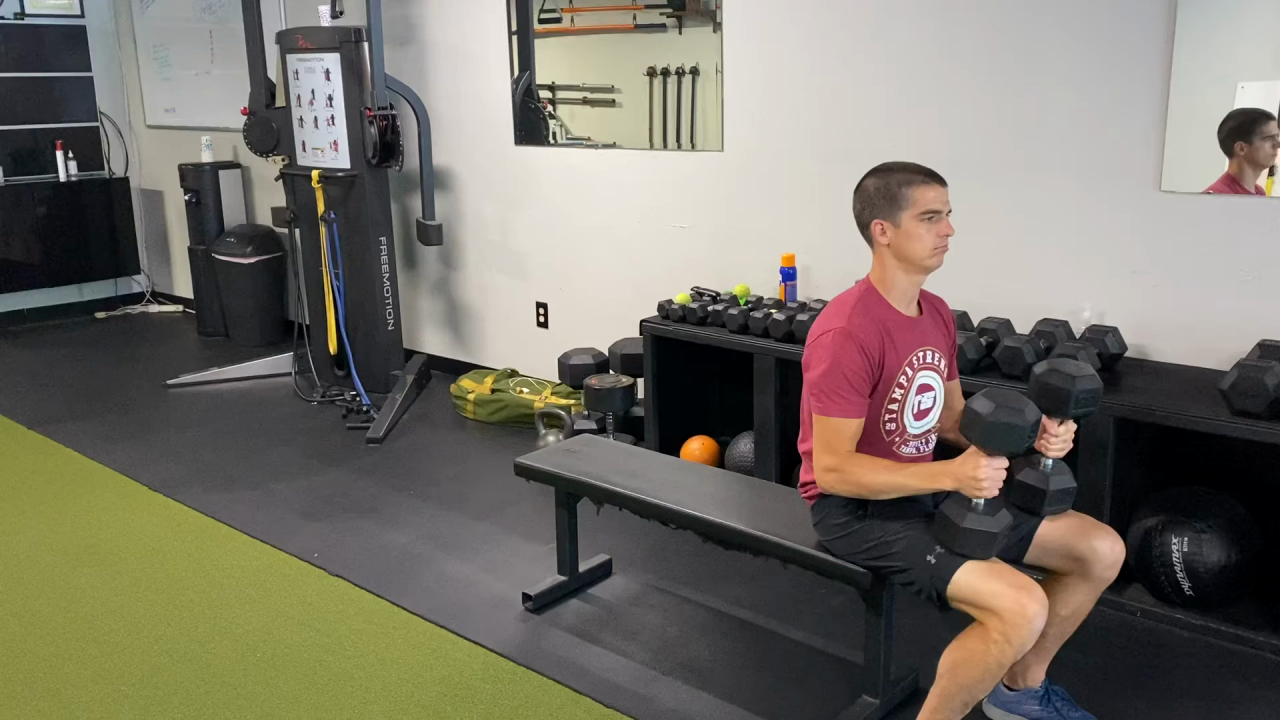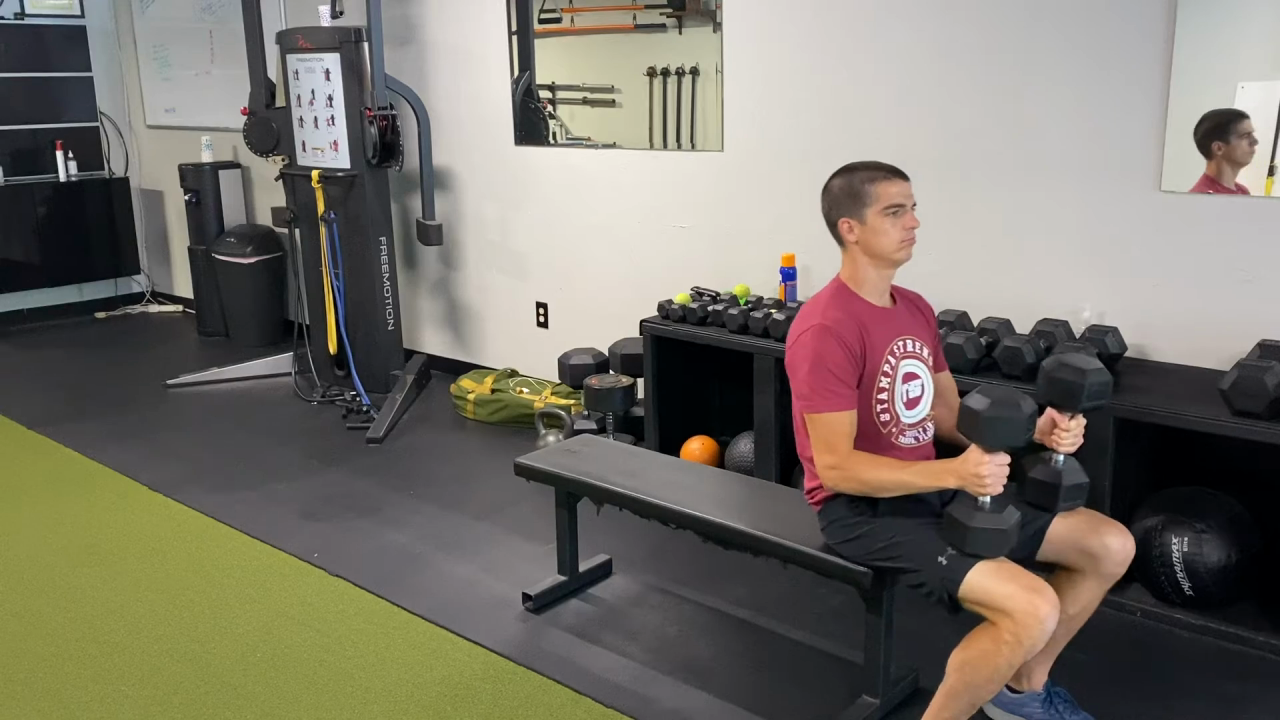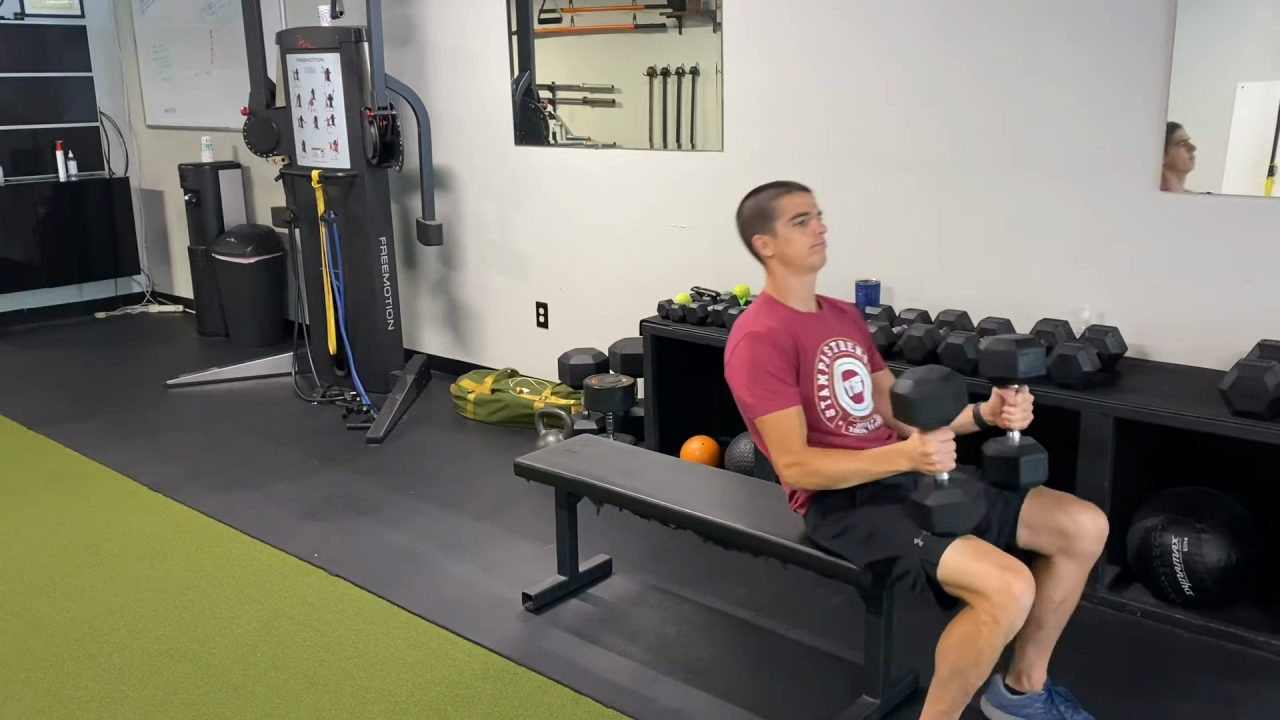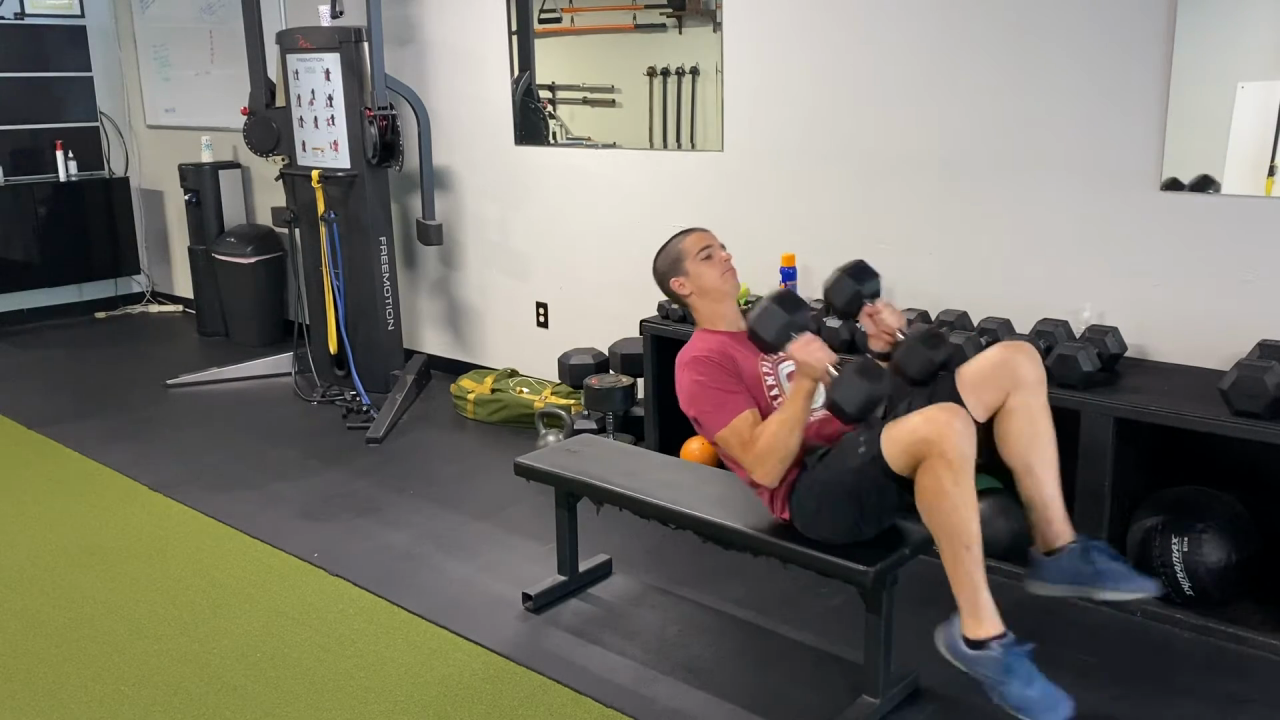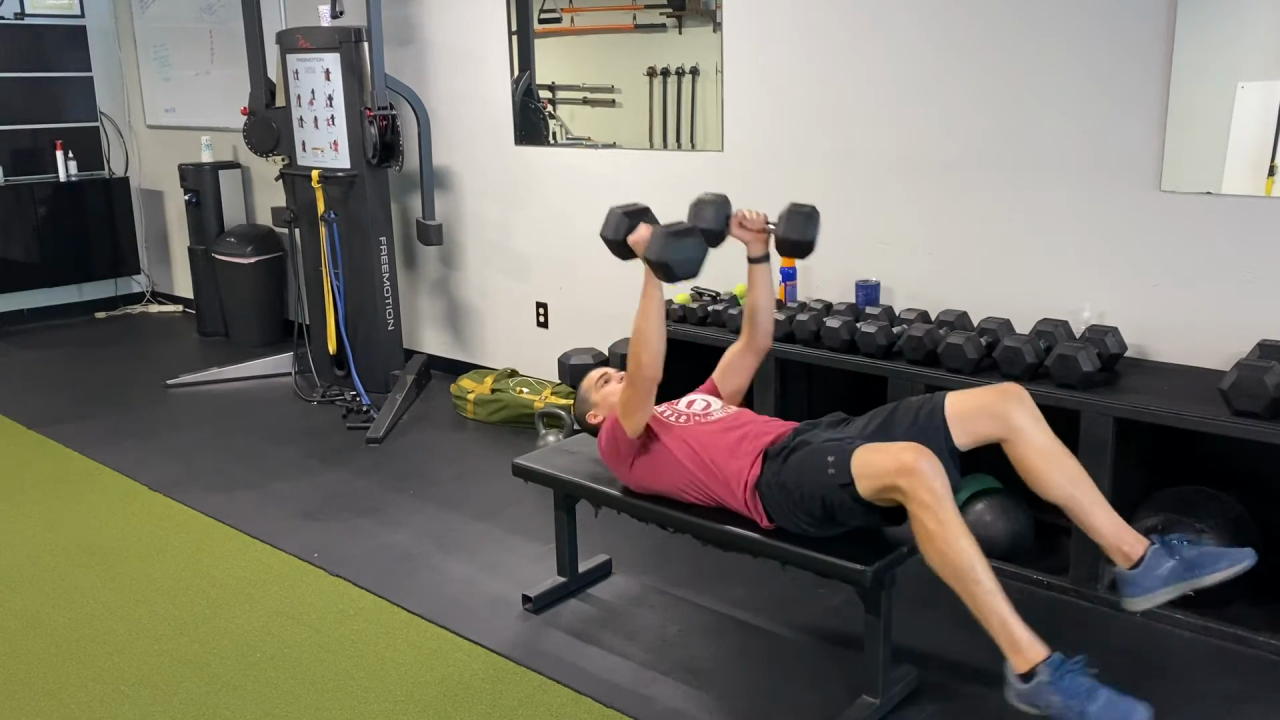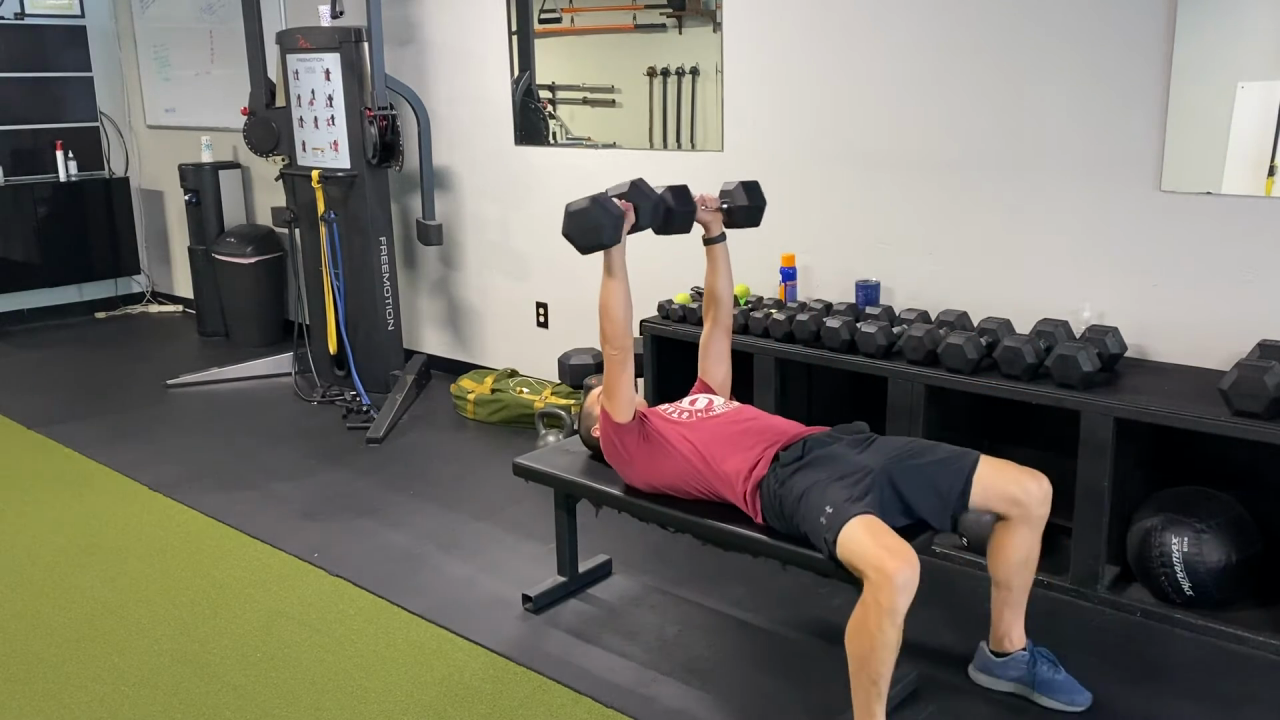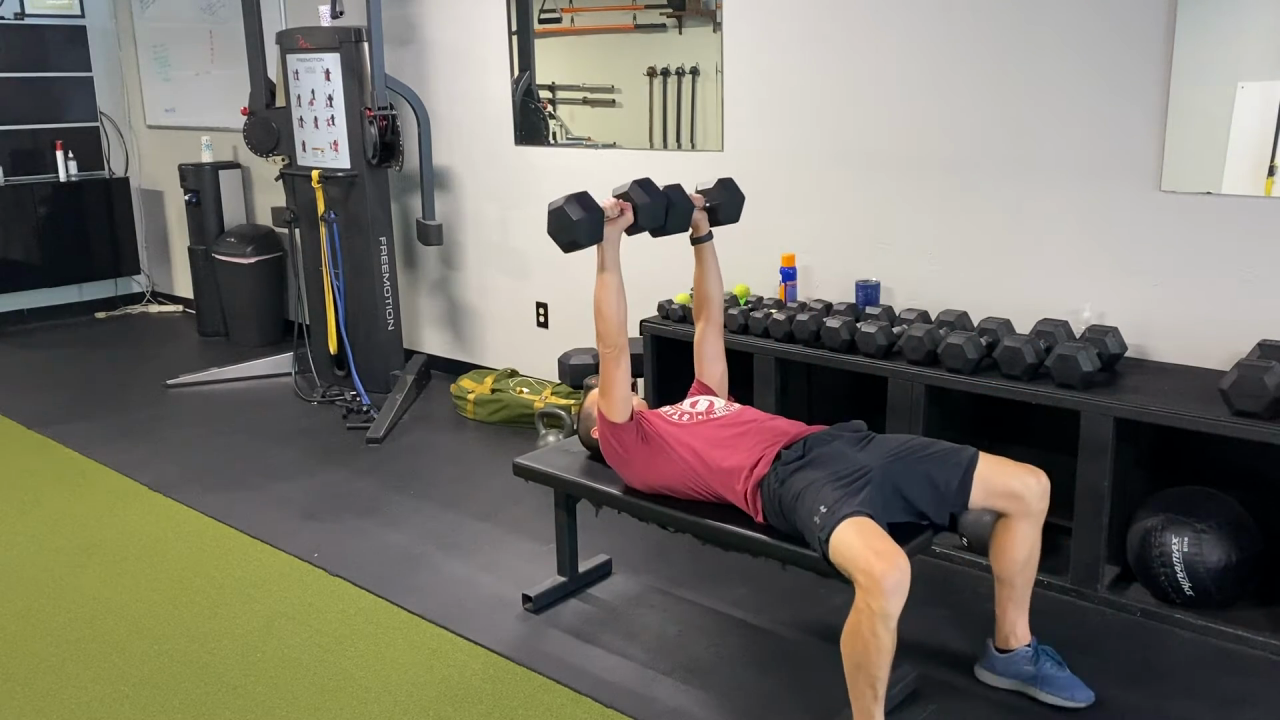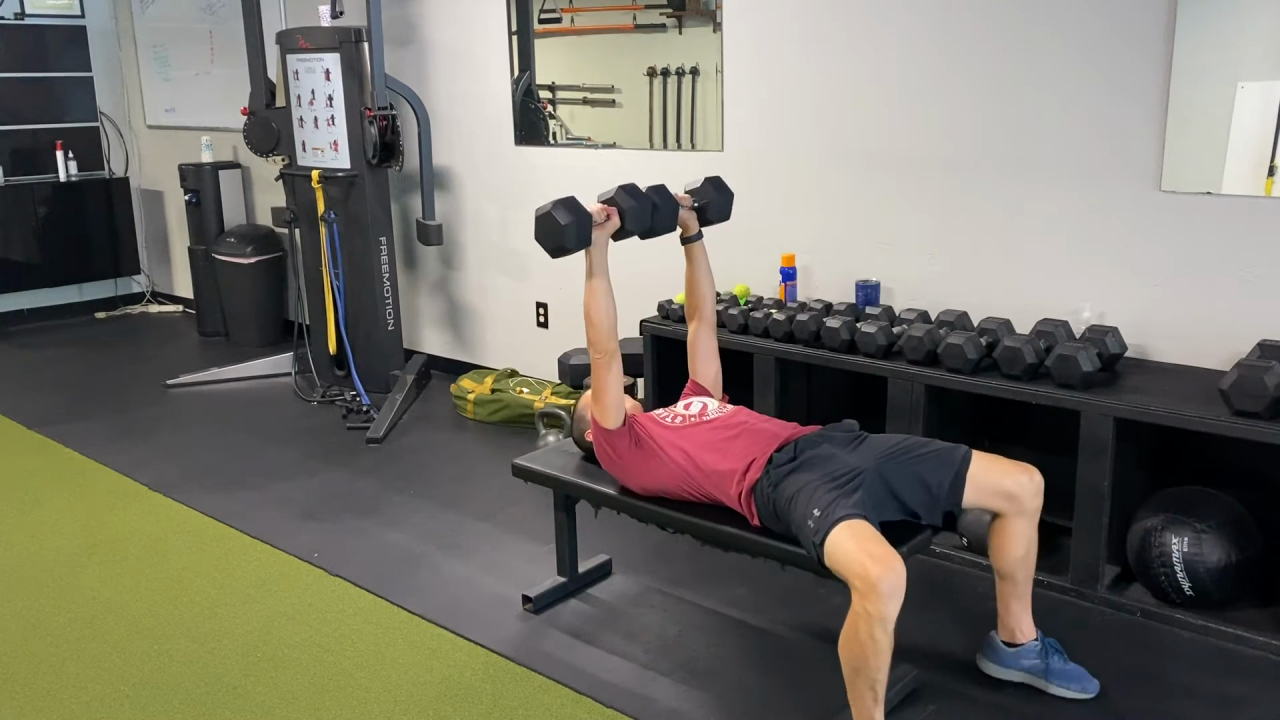
dt=0.5s
person 1, frame 1
left shoulder: (935, 314)
right shoulder: (847, 332)
left elbow: (952, 419)
right elbow: (832, 469)
right wrist: (949, 475)
left hip: (925, 487)
right hip: (857, 507)
left knee: (1101, 550)
right knee: (1019, 609)
person 1, frame 2
left shoulder: (915, 308)
right shoulder: (826, 328)
left elbow: (951, 415)
right elbow: (835, 467)
left wrist: (1032, 430)
right wrist: (952, 474)
left hip: (927, 486)
right hip: (863, 507)
left knee: (1110, 547)
right knee: (1033, 611)
person 1, frame 3
left shoulder: (843, 316)
right shoulder: (757, 338)
left elbow: (900, 415)
right elbow: (795, 466)
left wrist: (985, 413)
right wrist: (906, 456)
left hip: (906, 477)
right hip: (843, 503)
left knee: (1084, 529)
right knee: (1007, 588)
person 1, frame 4
right shoulder: (700, 361)
right elbow: (765, 467)
left wrist: (881, 351)
right wrist: (804, 382)
left hip: (864, 450)
right hip: (819, 489)
left knee: (1014, 360)
right knee: (944, 426)
left ankle: (1059, 551)
right ankle: (982, 637)
person 1, frame 5
left shoulder: (698, 404)
right shoulder: (630, 450)
left elbow: (756, 340)
right elbow: (645, 375)
left wrist: (757, 255)
right wrist: (653, 274)
left hip: (821, 437)
right hip: (779, 477)
left knee: (1006, 403)
right knee: (916, 468)
left ankle: (1138, 561)
person 1, frame 6
left shoulder: (696, 406)
right shoulder: (630, 448)
left elbow: (718, 322)
right elbow: (618, 353)
left wrist: (714, 236)
right wrist: (614, 248)
left hip: (840, 443)
right hip: (787, 476)
left knee: (1030, 492)
right knee: (894, 571)
left ankle: (1005, 651)
person 1, frame 7
left shoulder: (695, 408)
right shoulder: (629, 446)
left elbow: (709, 322)
right elbow: (614, 351)
left wrist: (701, 235)
right wrist: (609, 247)
left hip: (838, 442)
right hip: (785, 476)
left knee: (1028, 488)
right knee: (885, 575)
left ankle: (1010, 648)
person 1, frame 8
left shoulder: (690, 407)
right shoulder: (624, 449)
left elbow: (702, 322)
right elbow: (604, 355)
left wrist: (691, 233)
right wrist: (597, 252)
right hip: (780, 475)
left knee: (1022, 485)
right knee: (881, 578)
left ankle: (1015, 642)
